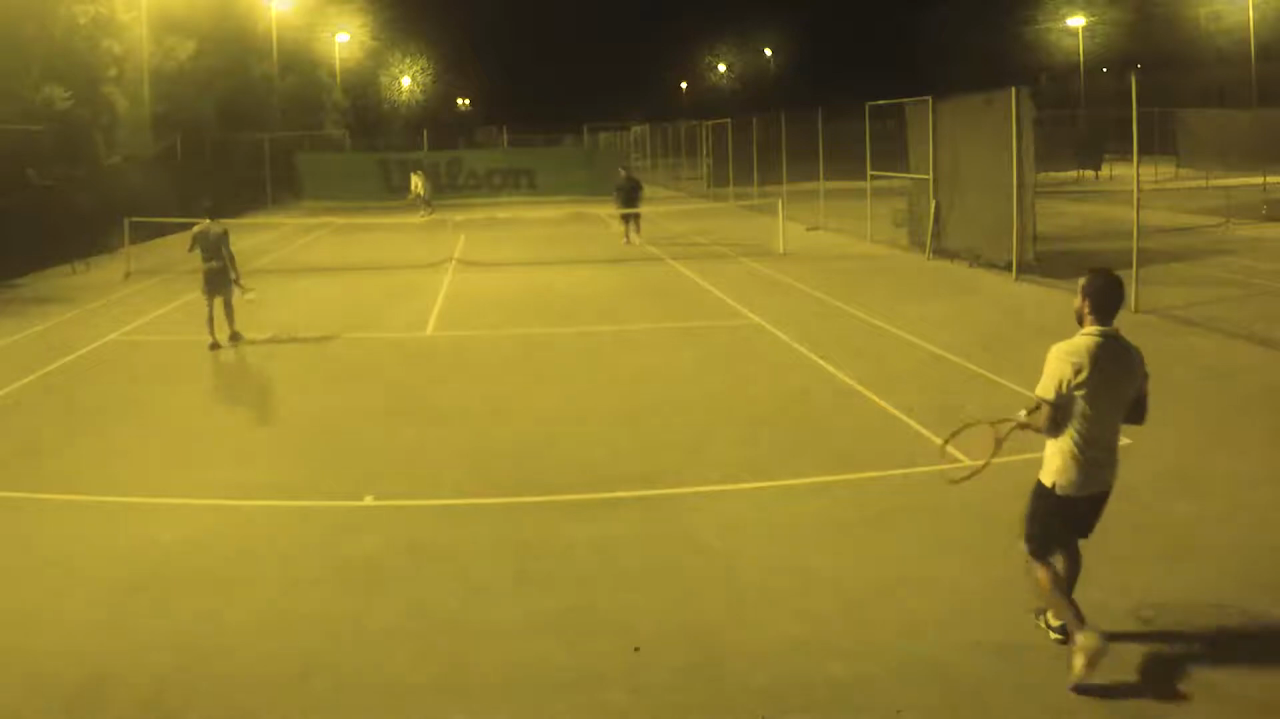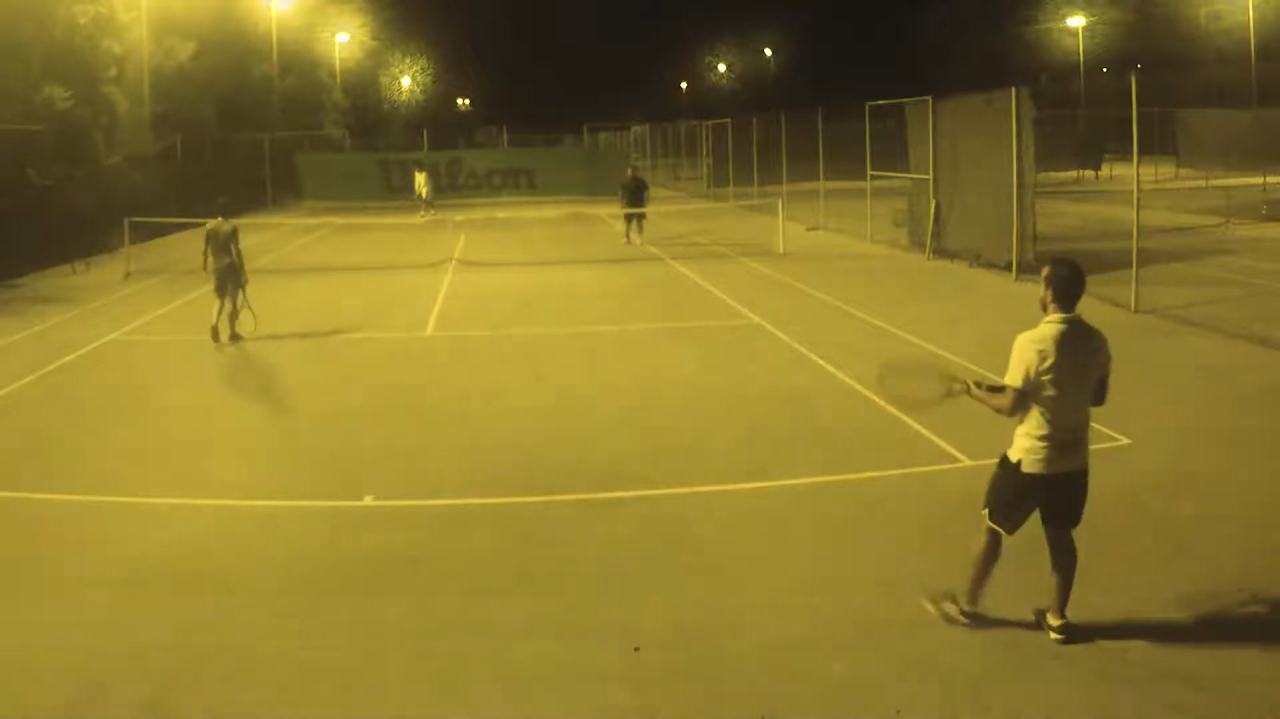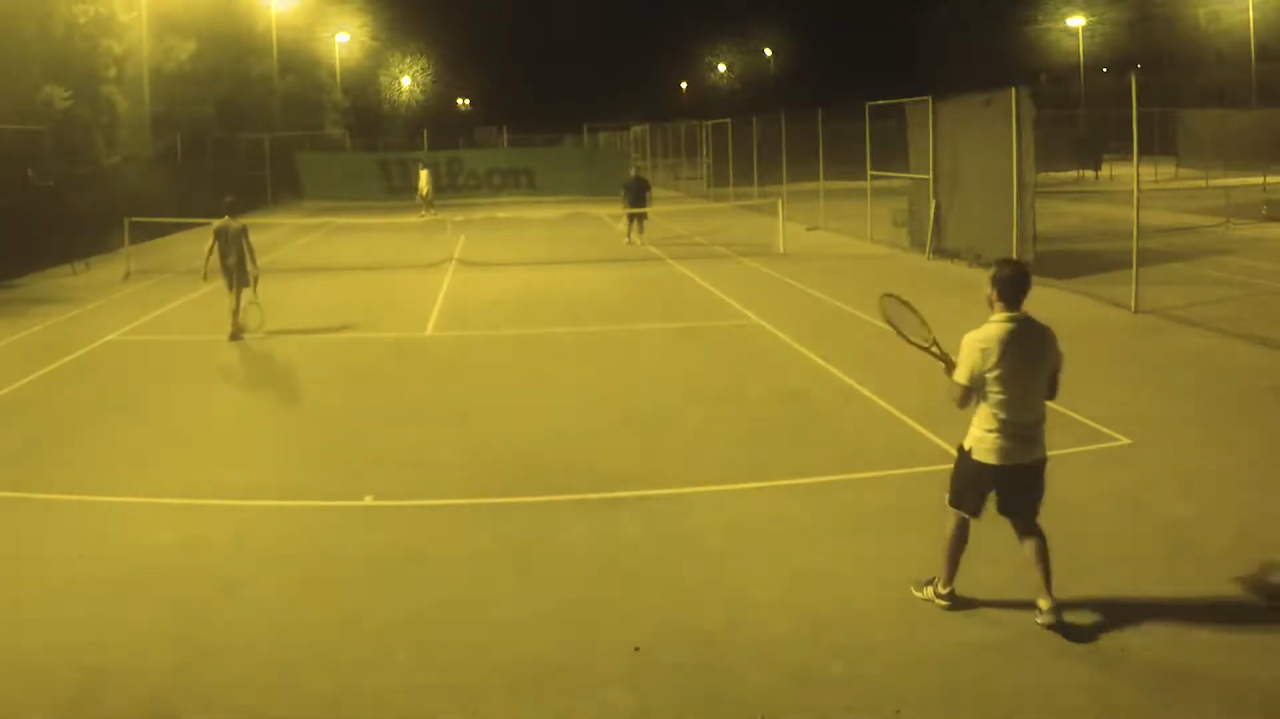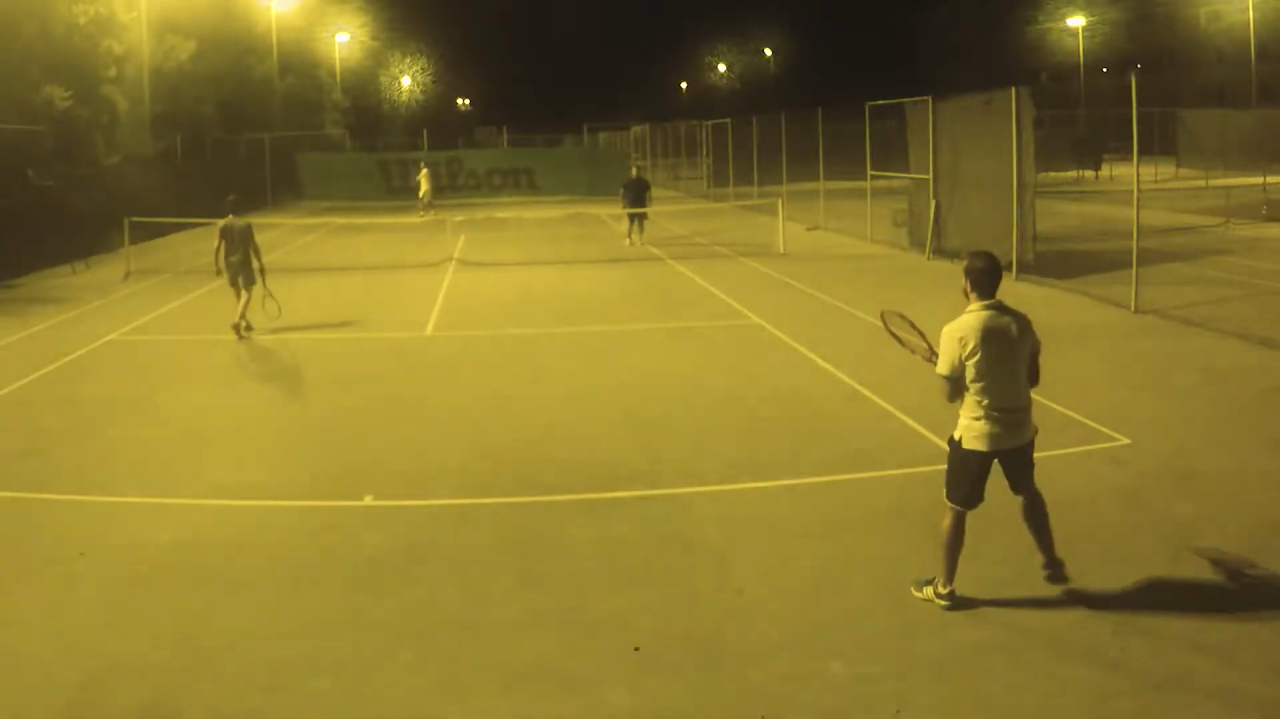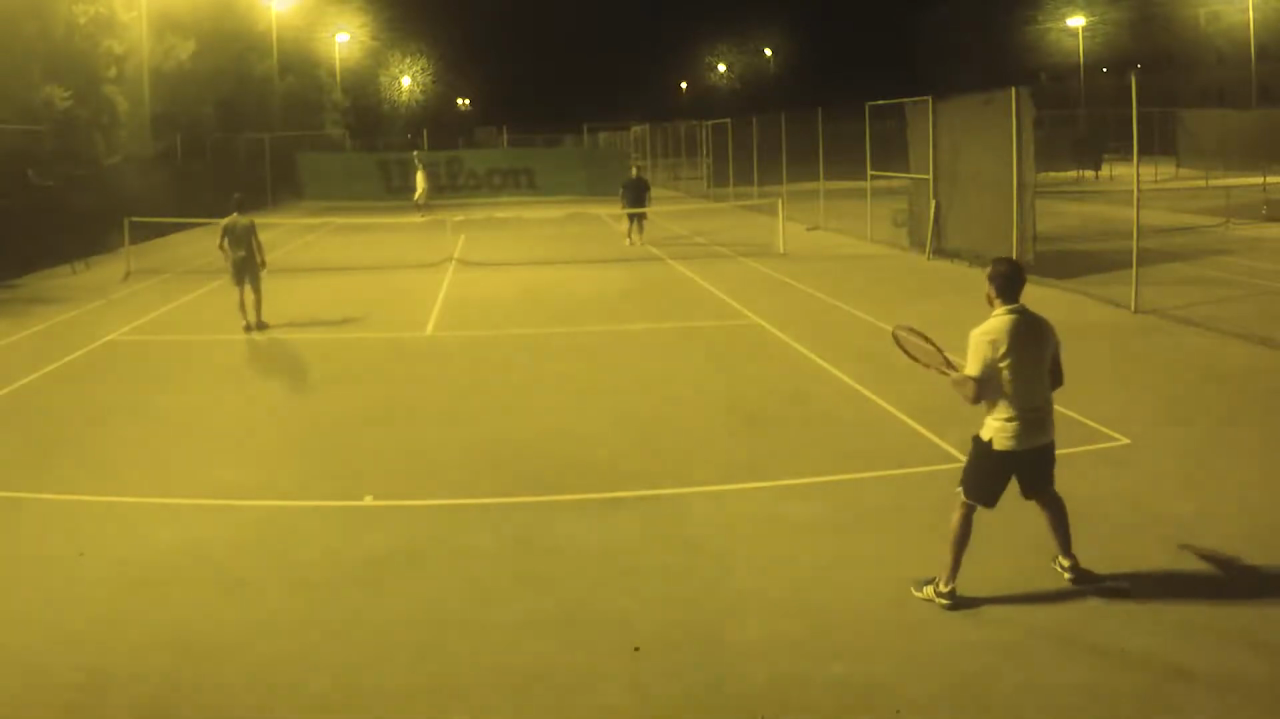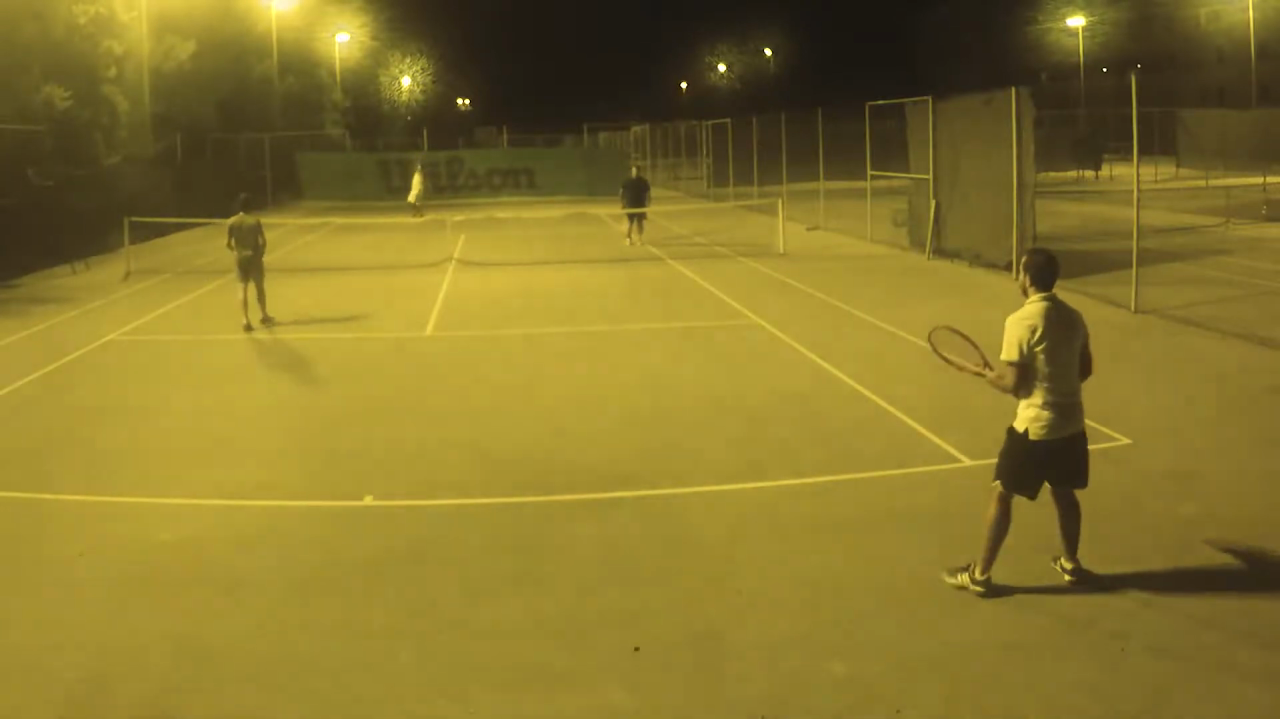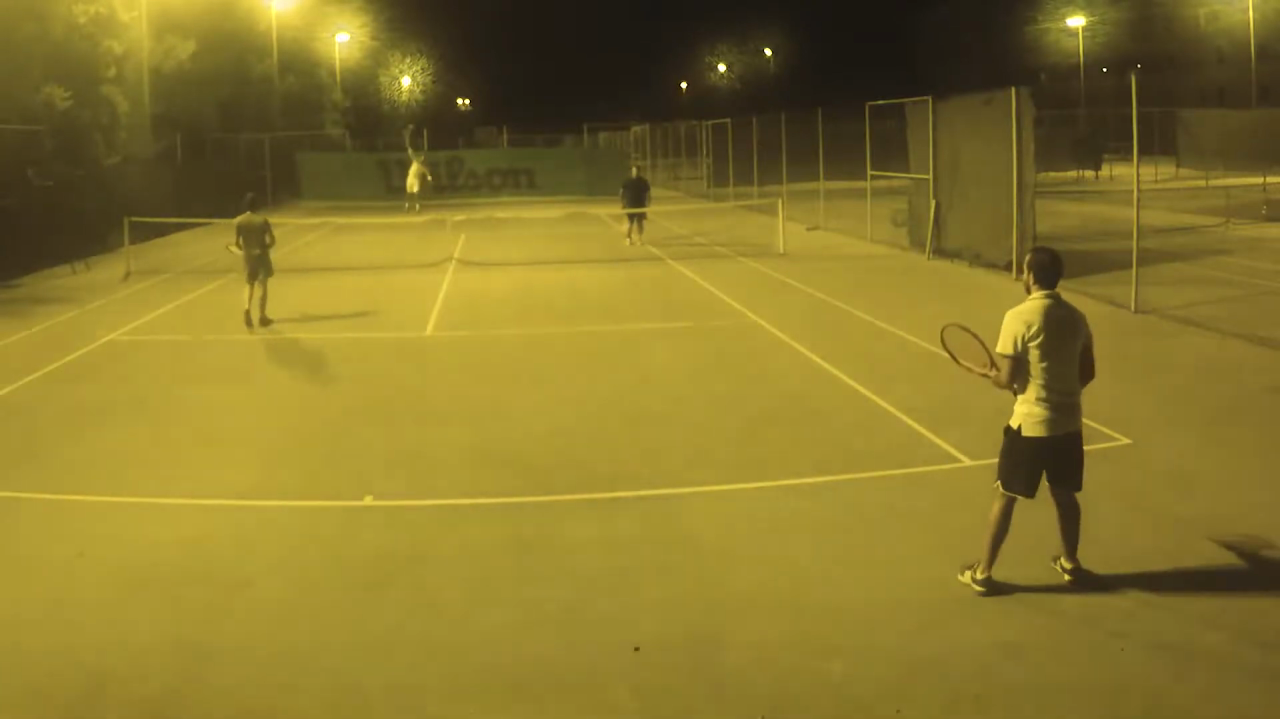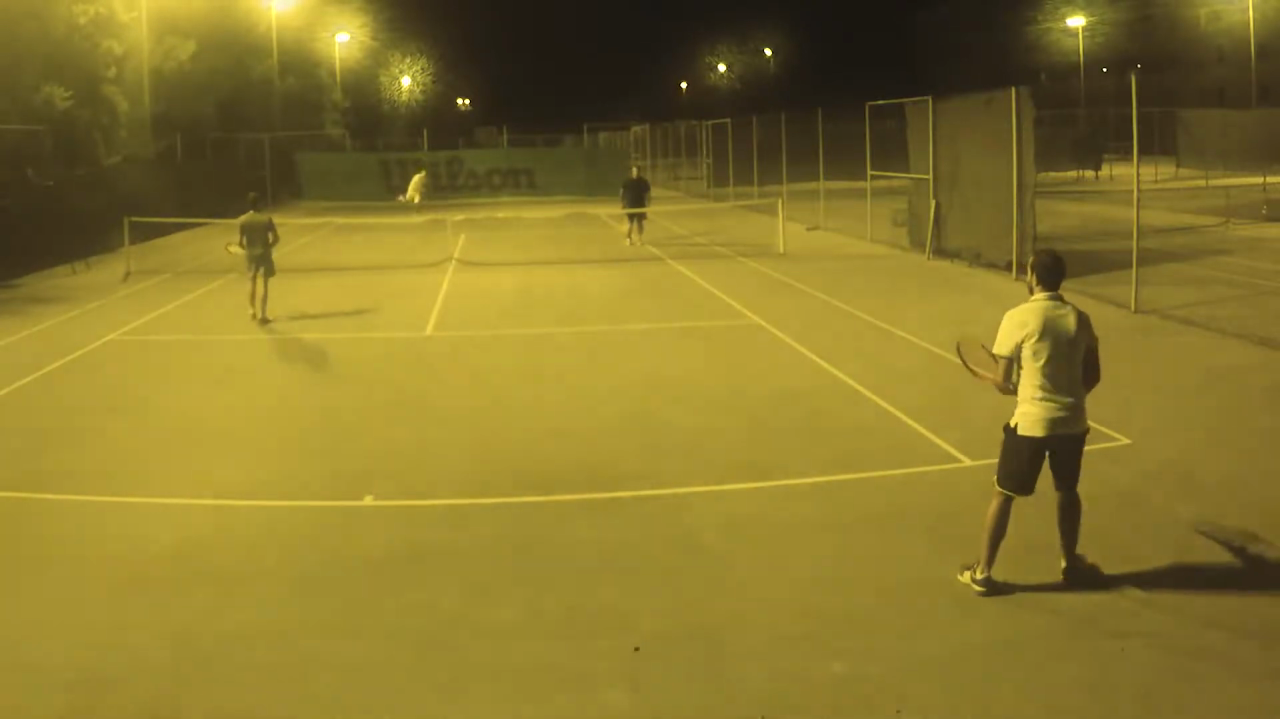
dt=0.3s
person 1, frame 1
left shoulder: (1066, 354)
right shoulder: (1132, 356)
left elbow: (1049, 424)
right elbow: (1137, 415)
left wrist: (1029, 418)
left hip: (1063, 476)
right hip: (1102, 474)
left knee: (1040, 560)
right knee: (1068, 546)
left ankle: (1084, 636)
right ankle: (1058, 618)
person 1, frame 2
left shoulder: (1032, 342)
right shoulder: (1096, 341)
left elbow: (1010, 406)
right elbow: (1097, 396)
left wrist: (981, 393)
left hip: (1031, 458)
right hip: (1074, 458)
left knee: (993, 528)
right knee: (1060, 535)
left ankle: (968, 605)
right ankle: (1057, 617)
person 1, frame 3
left shoulder: (978, 341)
right shoulder: (1045, 337)
left elbow: (960, 400)
right elbow: (1050, 392)
left wrist: (953, 372)
left hip: (986, 447)
right hip: (1030, 447)
left knee: (960, 515)
right knee: (1027, 524)
left ankle: (945, 587)
right ankle: (1047, 603)
person 1, frame 4
left shoulder: (956, 332)
right shoulder: (1021, 323)
left elbow: (950, 394)
right elbow: (1032, 379)
left wrist: (945, 368)
left hip: (975, 435)
right hip: (1019, 429)
left knee: (956, 509)
right knee: (1028, 492)
left ankle: (945, 587)
right ankle: (1051, 563)
person 1, frame 5
left shoulder: (985, 335)
right shoulder: (1044, 327)
left elbow: (974, 396)
right elbow: (1056, 380)
left wrist: (958, 381)
left hip: (1002, 436)
right hip: (1040, 432)
left knee: (966, 505)
right knee: (1046, 496)
left ankle: (945, 585)
right ankle: (1069, 561)
person 1, frame 6
left shoulder: (1021, 321)
right shoulder: (1073, 317)
left elbow: (1014, 385)
right elbow: (1085, 370)
left wrist: (991, 377)
left hip: (1035, 426)
right hip: (1071, 422)
left knee: (1002, 495)
right knee: (1065, 492)
left ankle: (980, 574)
right ankle: (1070, 563)
person 1, frame 7
left shoulder: (1019, 317)
right shoulder: (1076, 317)
left elbow: (1007, 379)
right elbow: (1088, 373)
left wrist: (994, 377)
left hip: (1031, 423)
right hip: (1068, 422)
left knee: (1006, 497)
right knee: (1064, 494)
left ankle: (983, 572)
right ankle: (1070, 563)
person 1, frame 8
left shoulder: (1017, 318)
right shoulder: (1080, 319)
left elbow: (1002, 381)
right elbow: (1093, 376)
left wrist: (1013, 389)
left hip: (1030, 423)
right hip: (1072, 422)
left knee: (1003, 495)
right knee: (1068, 491)
left ankle: (982, 572)
right ankle: (1071, 562)
